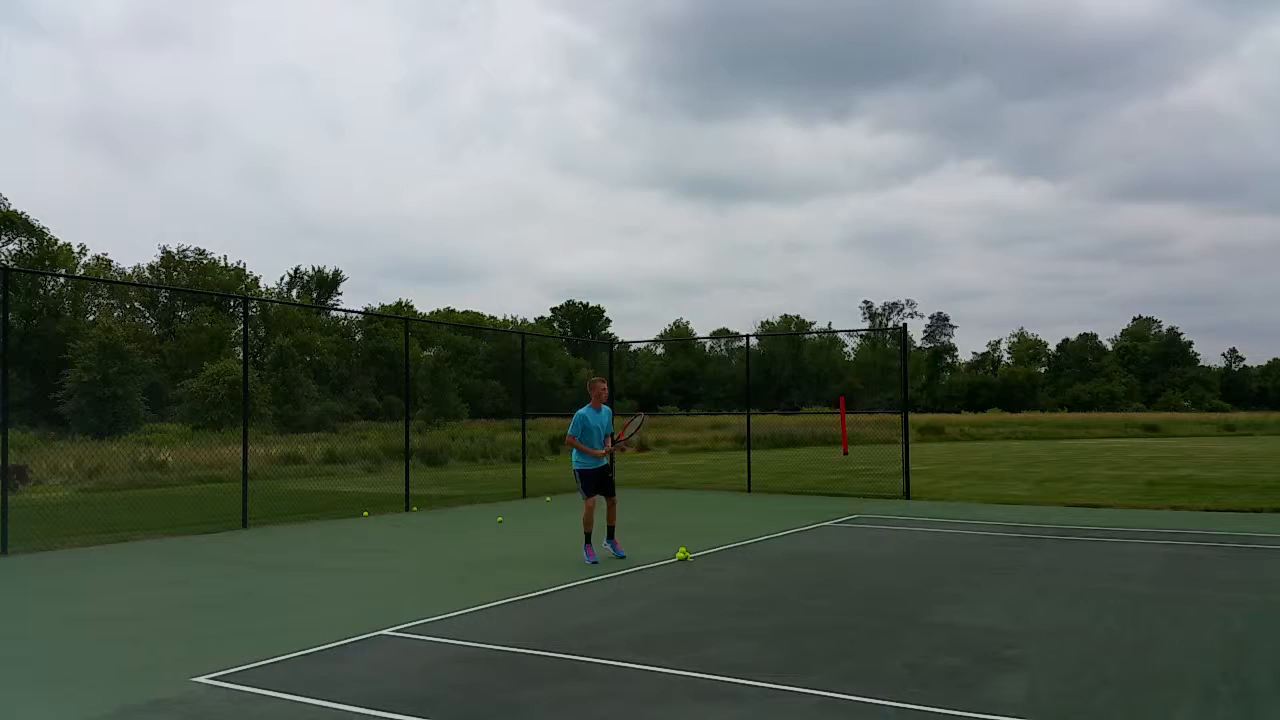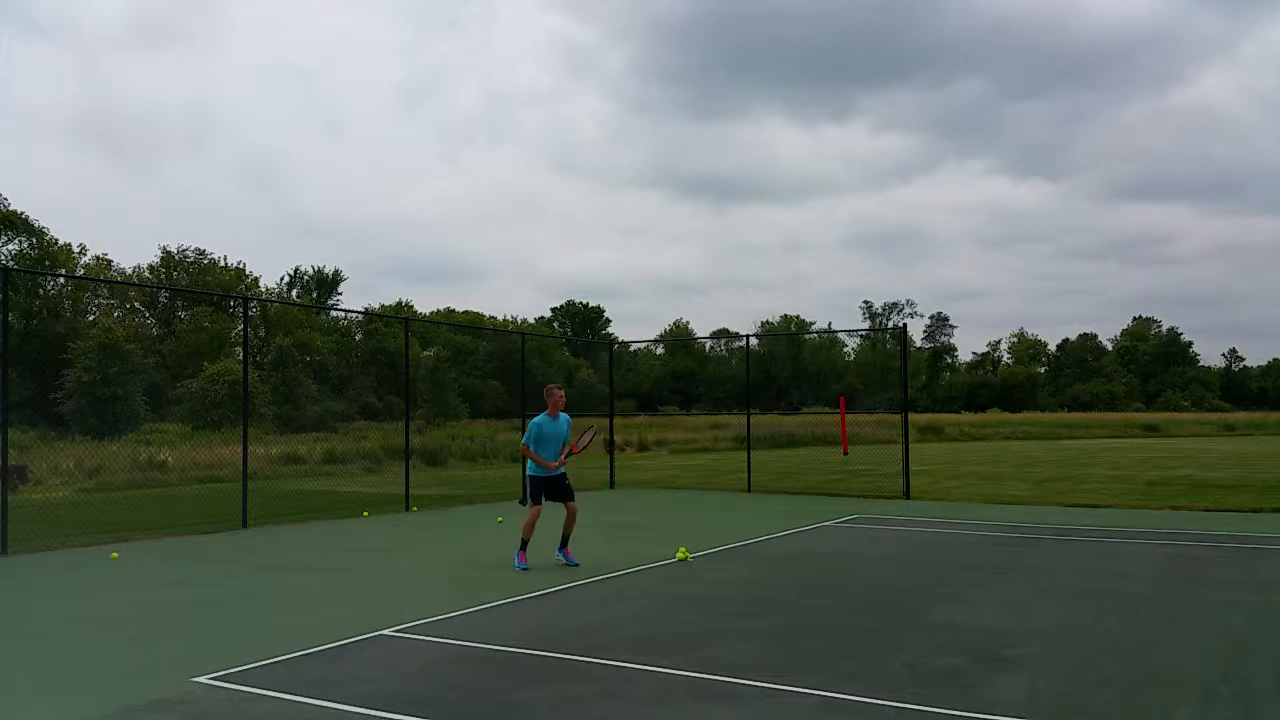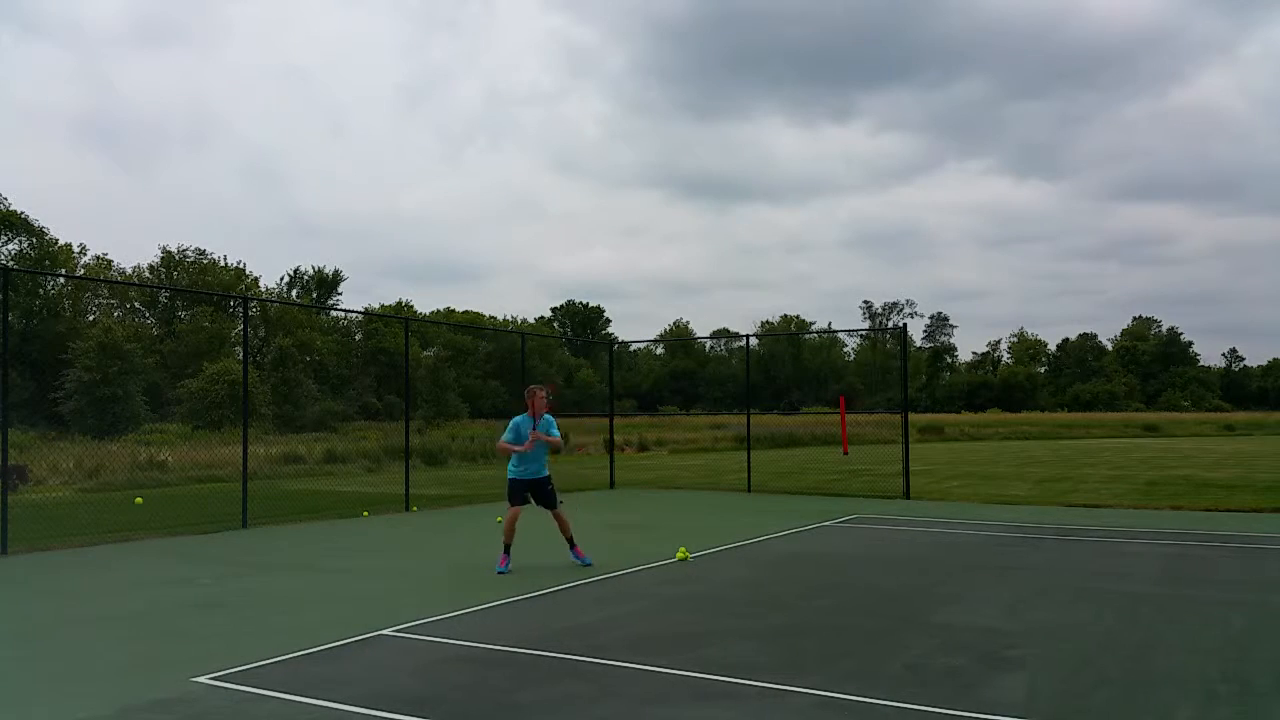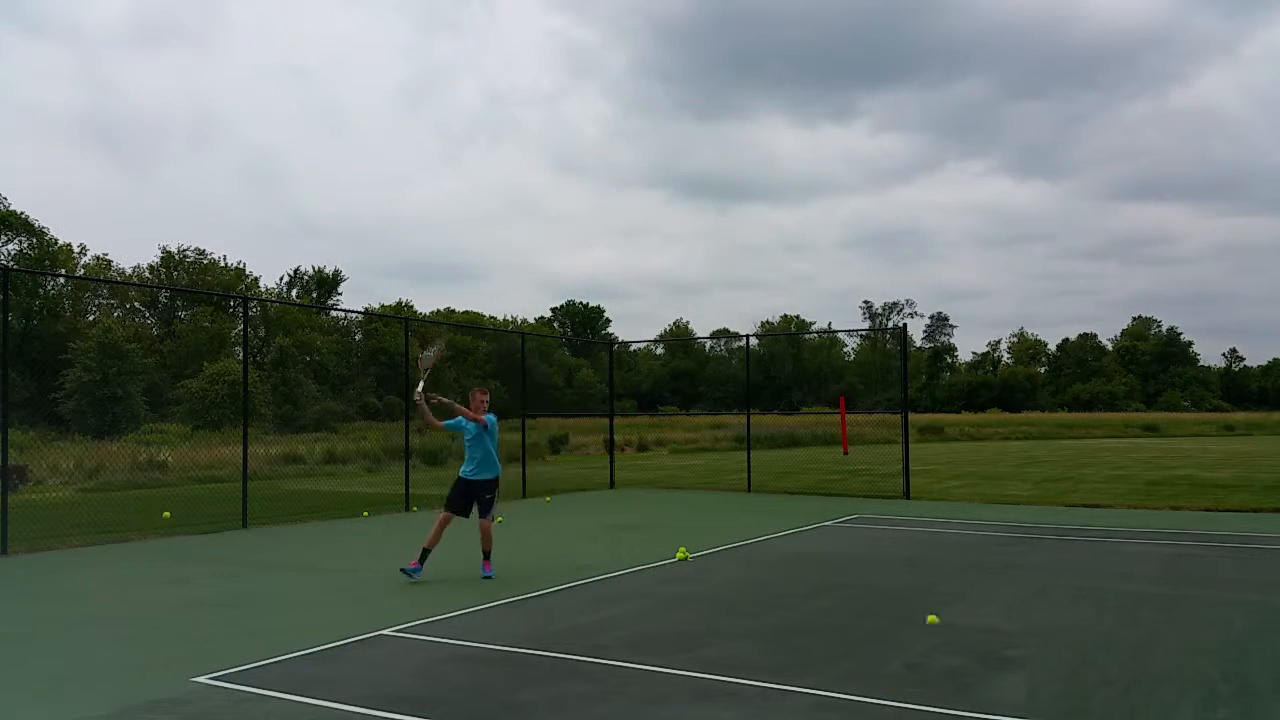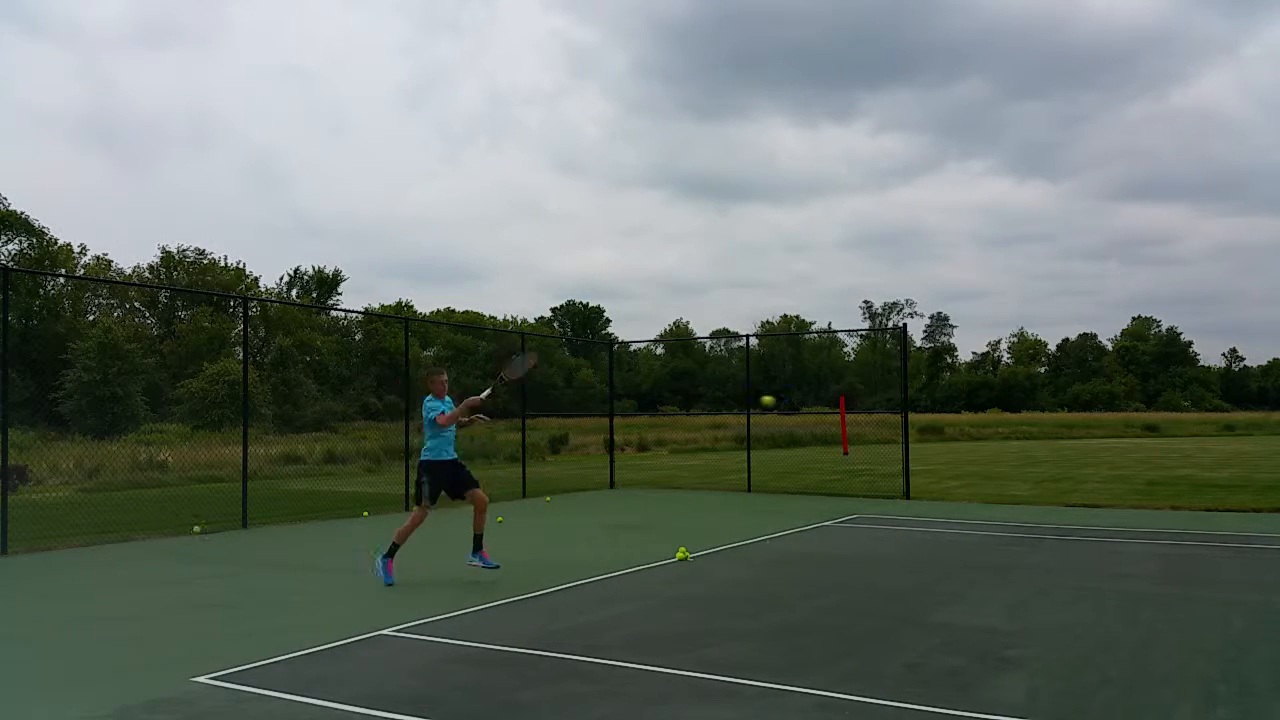
dt=0.5s
person 1, frame 1
left shoulder: (608, 412)
right shoulder: (581, 415)
right elbow: (570, 440)
left wrist: (608, 446)
right wrist: (592, 452)
left hip: (602, 464)
right hip: (583, 466)
left knee: (612, 501)
right knee: (590, 503)
left ankle: (611, 540)
right ankle: (588, 546)
person 1, frame 2
left shoulder: (566, 419)
right shoulder: (537, 423)
right elbow: (524, 449)
left wrist: (562, 457)
right wrist: (546, 464)
left hip: (558, 473)
right hip: (537, 473)
left knee: (572, 509)
right knee: (535, 512)
left ankle: (562, 550)
right ankle: (521, 552)
person 1, frame 3
left shoulder: (549, 420)
right shoulder: (517, 423)
left elbow: (559, 443)
right elbow: (500, 446)
left wrist: (542, 438)
right wrist: (519, 449)
left hip: (541, 475)
right hip: (518, 476)
left knee: (558, 514)
right knee: (513, 513)
left ankle: (574, 549)
right ankle: (505, 556)
person 1, frame 4
left shoulder: (491, 420)
right shoulder: (462, 421)
left elbow: (474, 417)
right elbow: (435, 425)
left wrist: (449, 403)
right wrist: (422, 404)
left hip: (487, 479)
right hip: (466, 477)
left knee: (485, 525)
right knee: (443, 519)
left ankle: (486, 562)
right ankle: (419, 564)
person 1, frame 5
left shoulder: (447, 400)
right shoulder: (430, 403)
right elbow: (443, 423)
left wrist: (470, 419)
right wrist: (462, 406)
left hip: (451, 461)
right hip: (432, 463)
left knee: (481, 501)
right knee: (419, 515)
left ankle: (477, 553)
right ankle: (387, 559)
